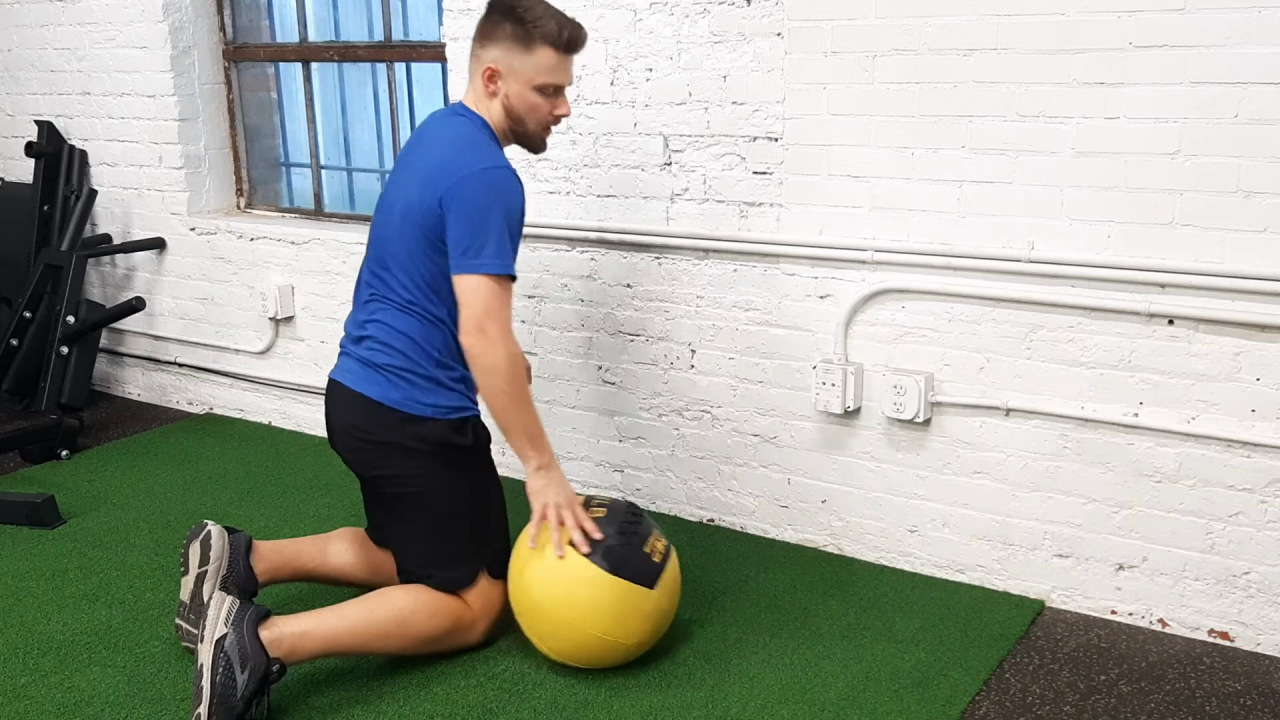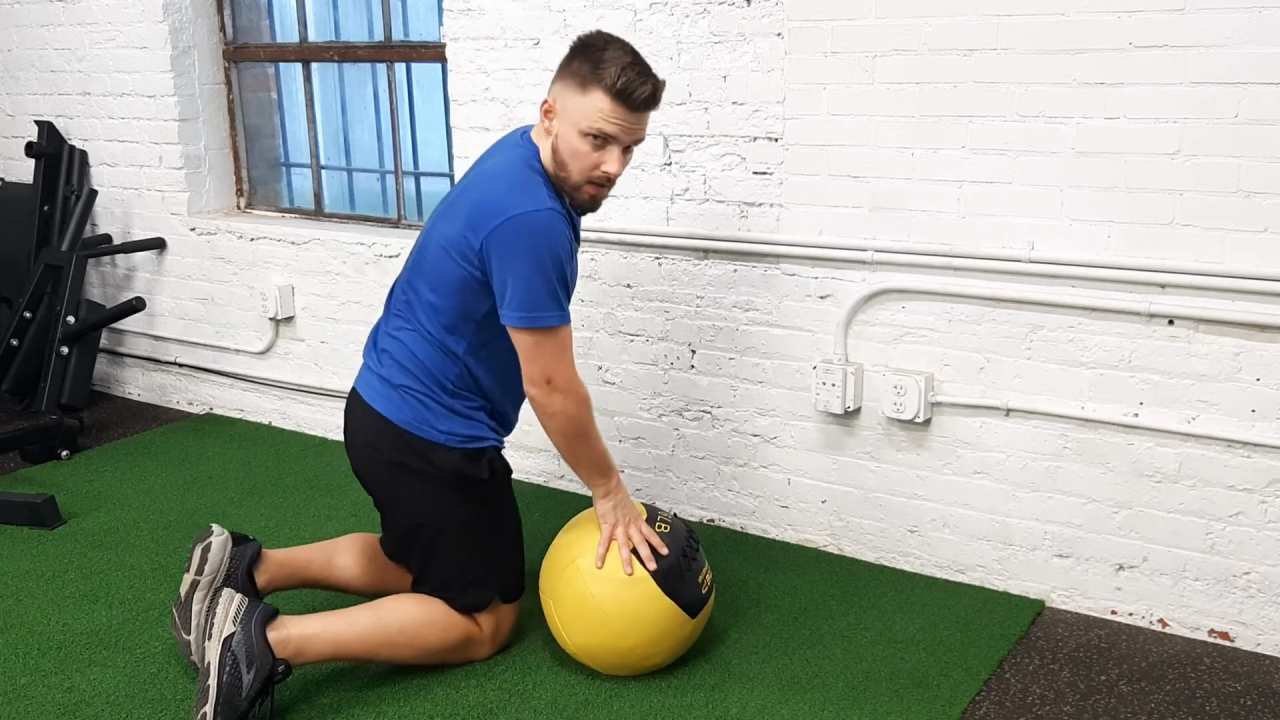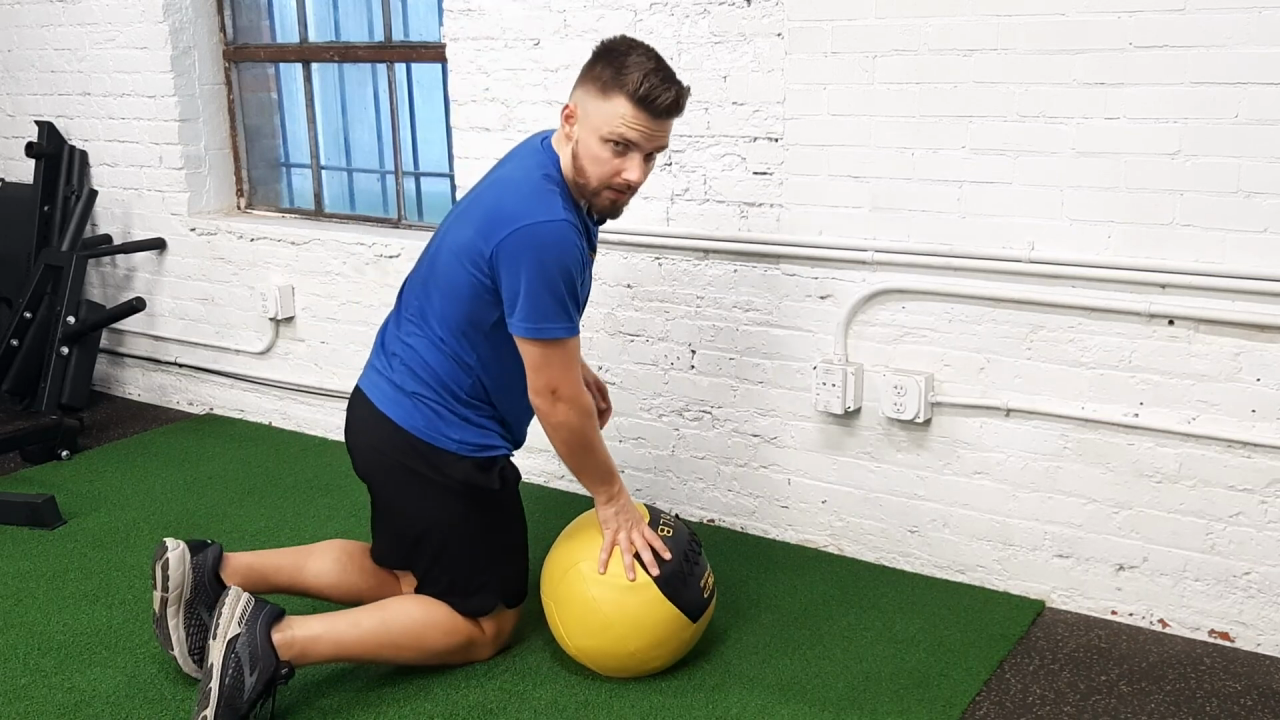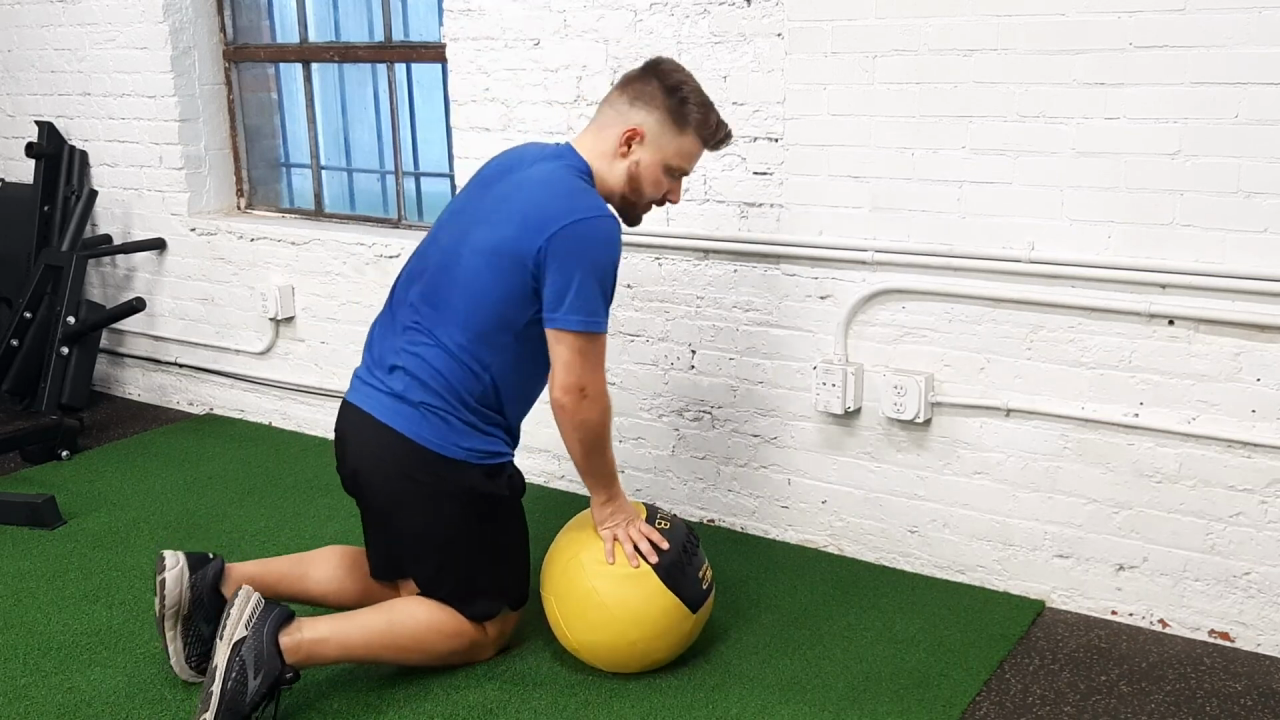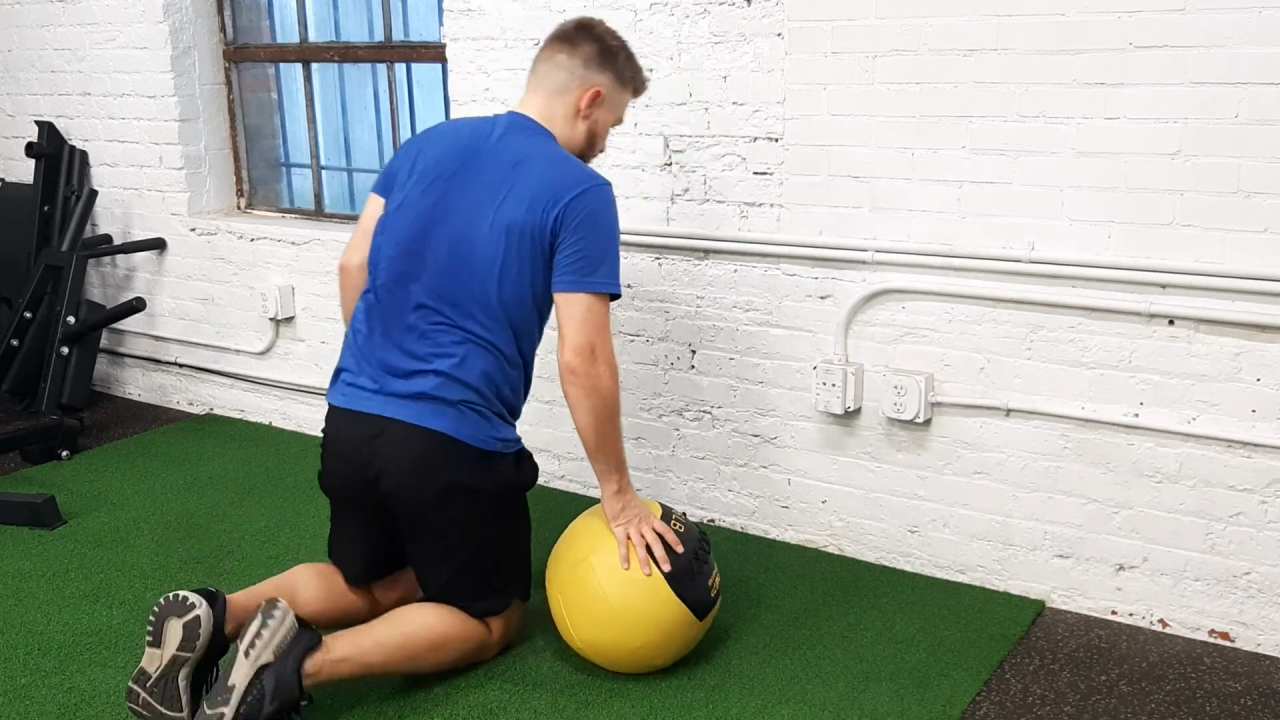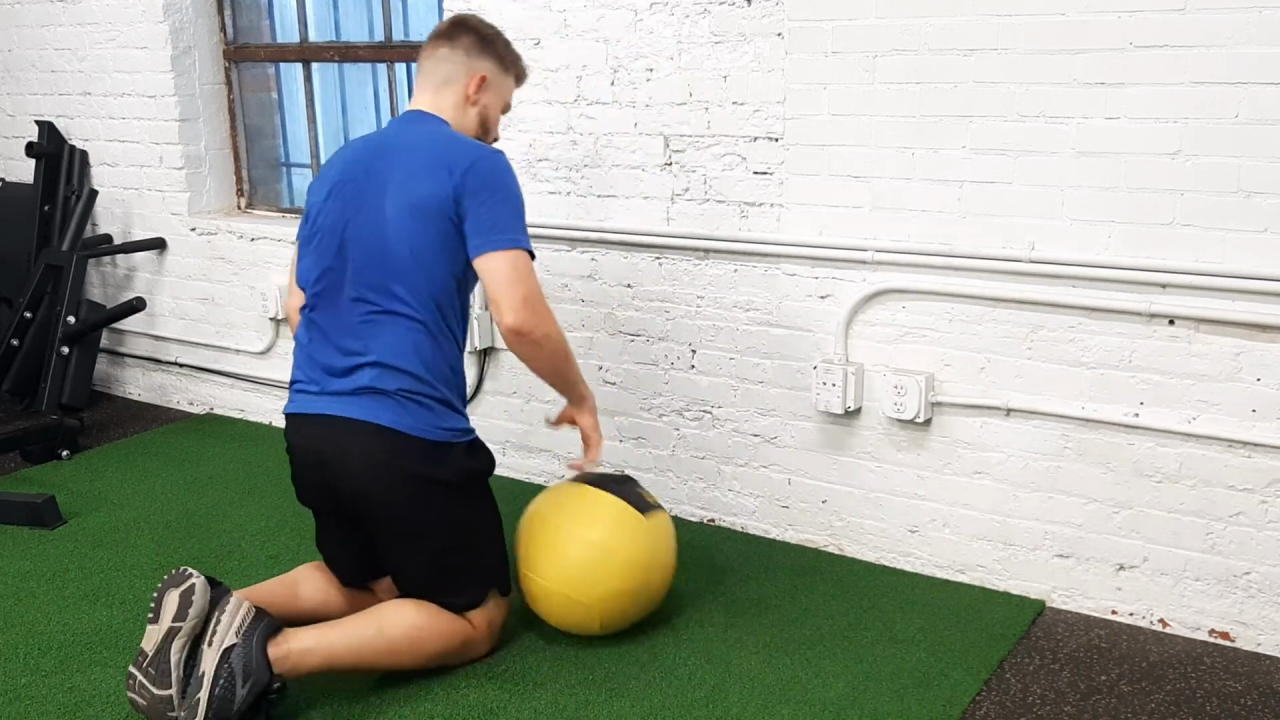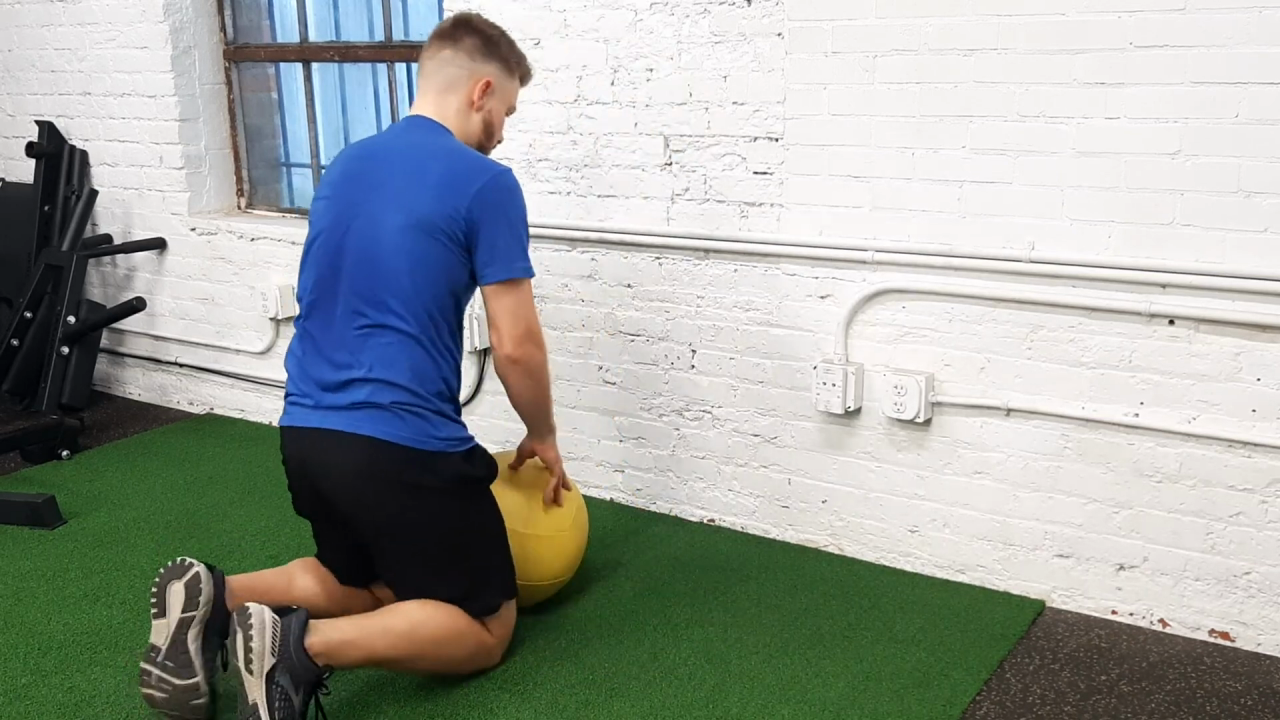
dt=0.4s
person 1, frame 1
left shoulder: (441, 132)
right shoulder: (483, 175)
right elbow: (484, 338)
left wrist: (498, 353)
right wrist: (541, 469)
left hip: (362, 393)
right hip: (414, 415)
left knee: (412, 556)
right knee: (471, 603)
left ankle: (245, 559)
right ankle: (261, 640)
person 1, frame 2
left shoulder: (523, 155)
right shoulder: (529, 218)
right elbow: (551, 386)
right wrist: (610, 494)
left hip: (386, 406)
right hip: (430, 434)
left knee: (417, 565)
right knee: (482, 619)
left ankle: (245, 565)
right ankle: (270, 640)
person 1, frame 3
left shoulder: (545, 161)
right shoulder: (543, 227)
right elbow: (554, 399)
left wrist: (579, 369)
right wrist: (613, 500)
left hip: (387, 411)
right hip: (437, 441)
left knee: (403, 576)
right knee: (483, 622)
left ankle: (214, 571)
right ankle: (275, 642)
person 1, frame 4
left shoulder: (520, 161)
right shoulder: (585, 226)
right elbow: (574, 391)
right wrist: (608, 502)
left hip: (367, 416)
right hip: (435, 449)
left knee: (401, 580)
right knee: (483, 622)
left ankle: (216, 582)
right ankle: (282, 640)
person 1, frame 5
left shoulder: (429, 145)
right shoulder: (580, 194)
left elbow: (354, 268)
right elbow: (583, 358)
right wrist: (617, 492)
left hip: (351, 421)
right hip: (453, 444)
left knee: (367, 584)
right knee: (486, 620)
left ankle: (214, 616)
right ankle: (308, 662)
person 1, frame 6
left shoulder: (341, 164)
right shoulder: (476, 168)
left elbow: (300, 307)
right elbow: (519, 317)
right wrist: (579, 401)
left hip: (310, 424)
right hip: (407, 435)
left knee: (365, 582)
right knee: (471, 619)
left ankle: (216, 610)
right ankle: (272, 649)
person 1, frame 7
left shoulder: (346, 165)
right shoulder: (484, 183)
right elbow: (515, 345)
right wrist: (543, 437)
left hip: (306, 433)
right hip: (400, 445)
left knee: (367, 584)
right knee: (483, 628)
left ankle: (214, 595)
right ankle: (306, 646)
